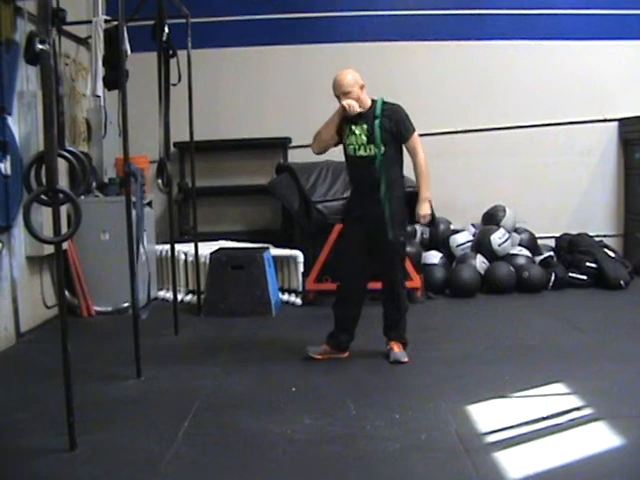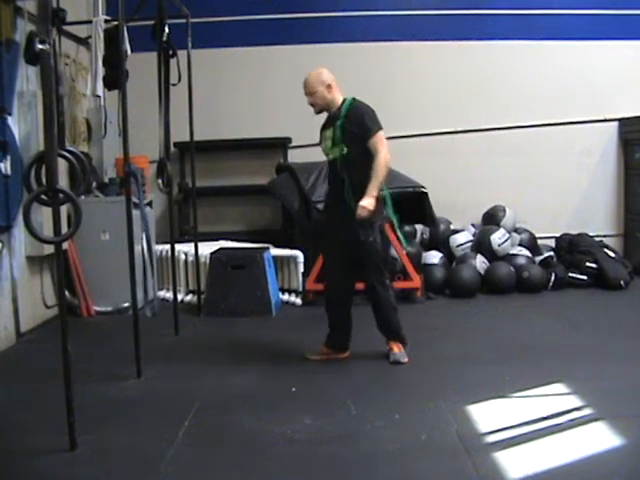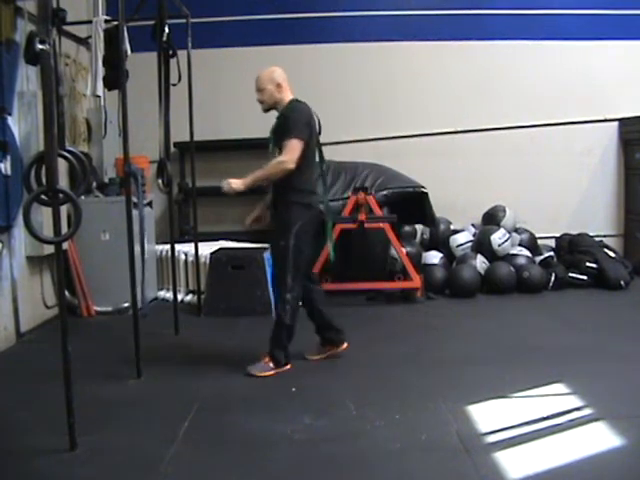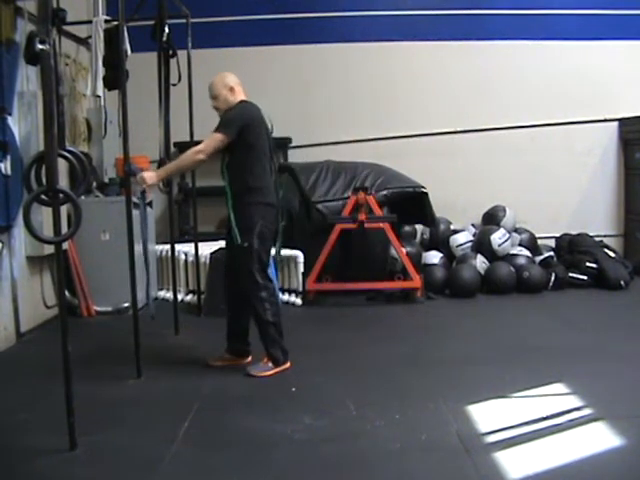
dt=0.7s
person 1, frame 1
left shoulder: (391, 113)
right shoulder: (345, 121)
left elbow: (417, 154)
right elbow: (317, 147)
left wrist: (424, 198)
right wrist: (338, 113)
left hip: (389, 208)
right hip: (357, 209)
left knee: (393, 276)
right knee: (350, 277)
left ankle: (396, 340)
right ankle: (338, 342)
person 1, frame 2
left shoulder: (359, 113)
right shoulder: (327, 126)
left elbow: (382, 154)
left wrist: (371, 196)
left hip: (363, 210)
right hip: (336, 211)
left knee: (376, 276)
right knee: (335, 280)
left ankle: (395, 340)
right ankle: (337, 343)
person 1, frame 3
left shoulder: (296, 113)
right shoulder: (288, 117)
left elbow: (287, 162)
left wrist: (245, 182)
right wrist: (265, 206)
left hip: (297, 209)
right hip: (290, 207)
left knee: (286, 281)
right knee: (302, 277)
left ankle: (278, 356)
right ankle: (333, 339)
person 1, frame 4
left shoulder: (241, 114)
right shoulder: (248, 118)
left elbow: (201, 153)
left wrist: (159, 174)
right wrist: (230, 215)
left hip: (255, 212)
right hip: (247, 212)
left knee: (256, 282)
right knee: (235, 283)
left ankle: (277, 356)
right ankle: (238, 349)
